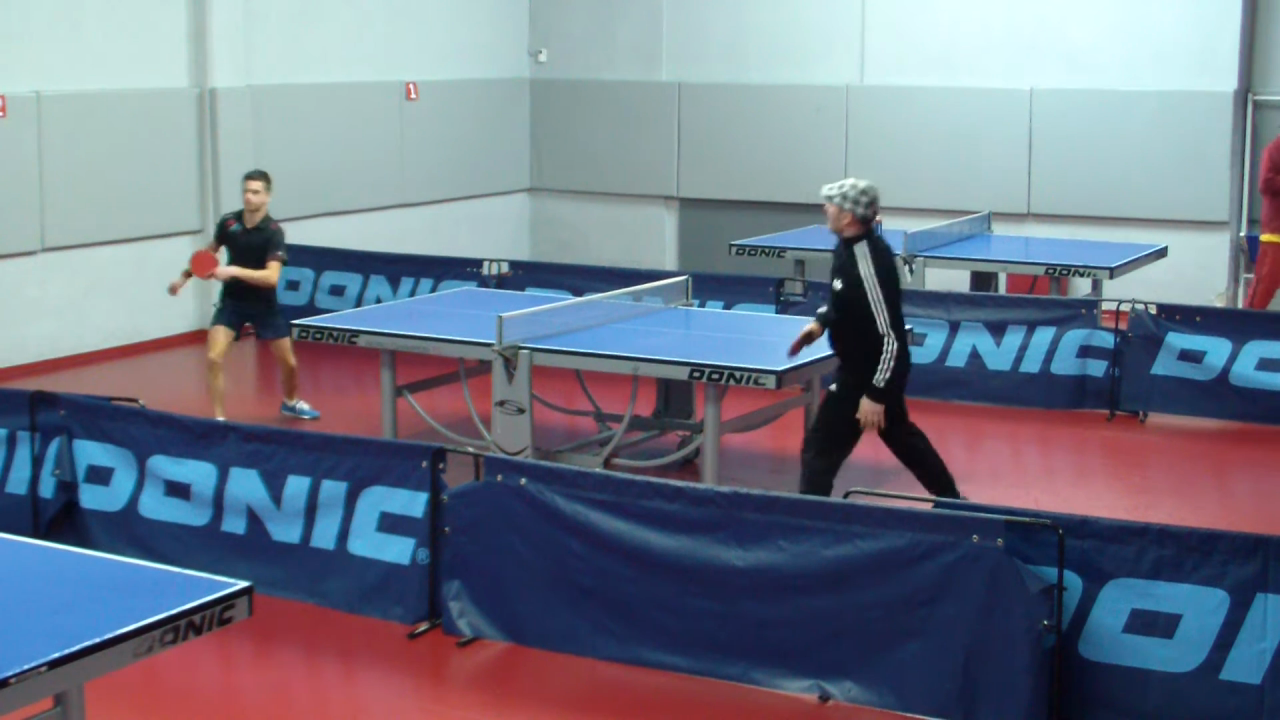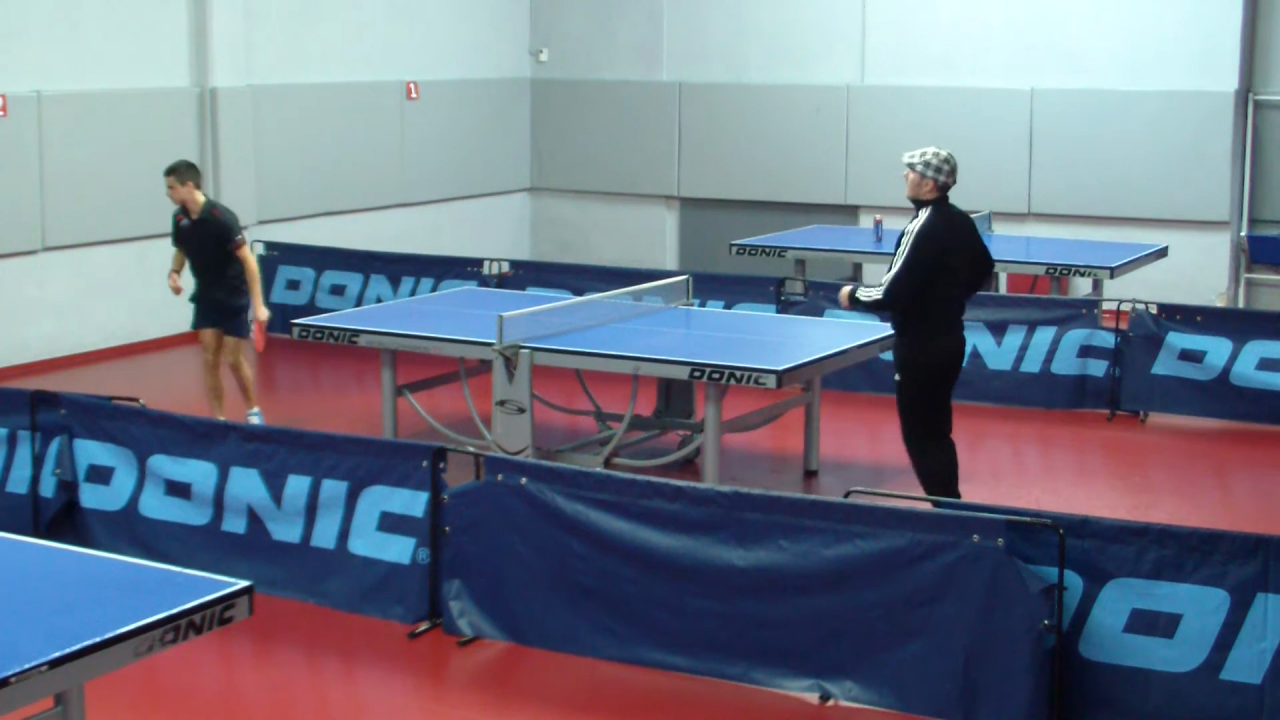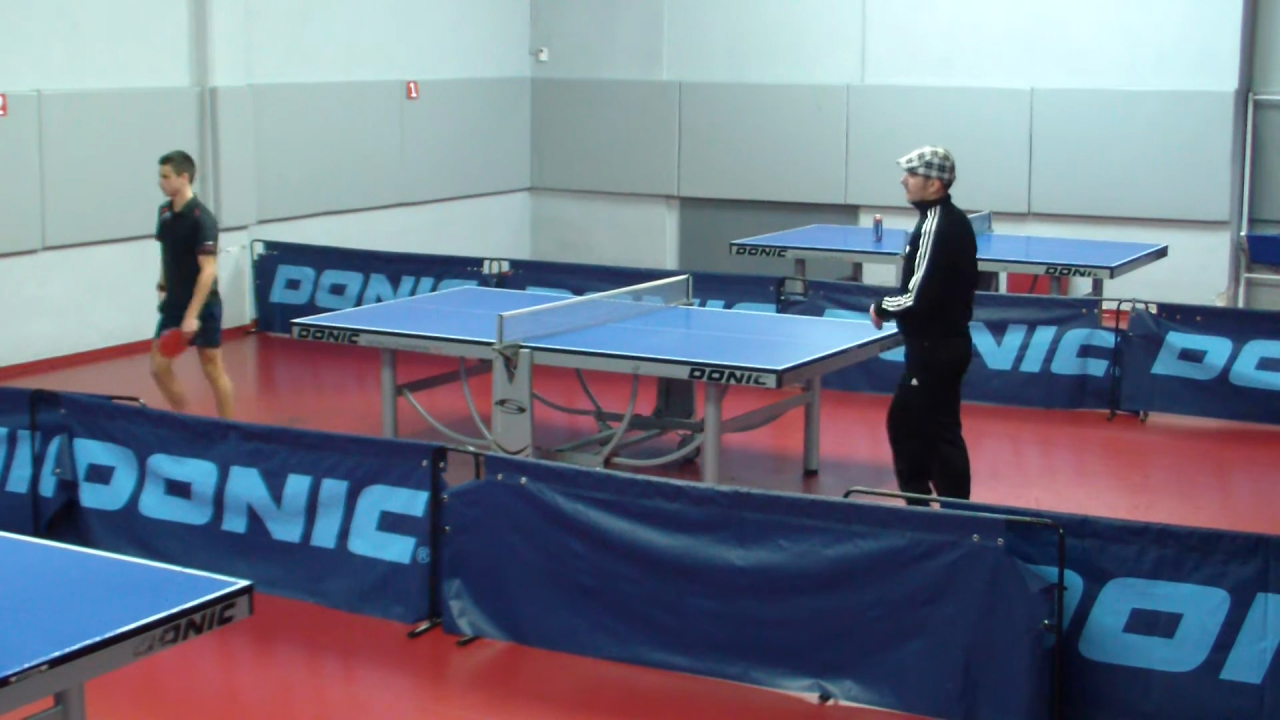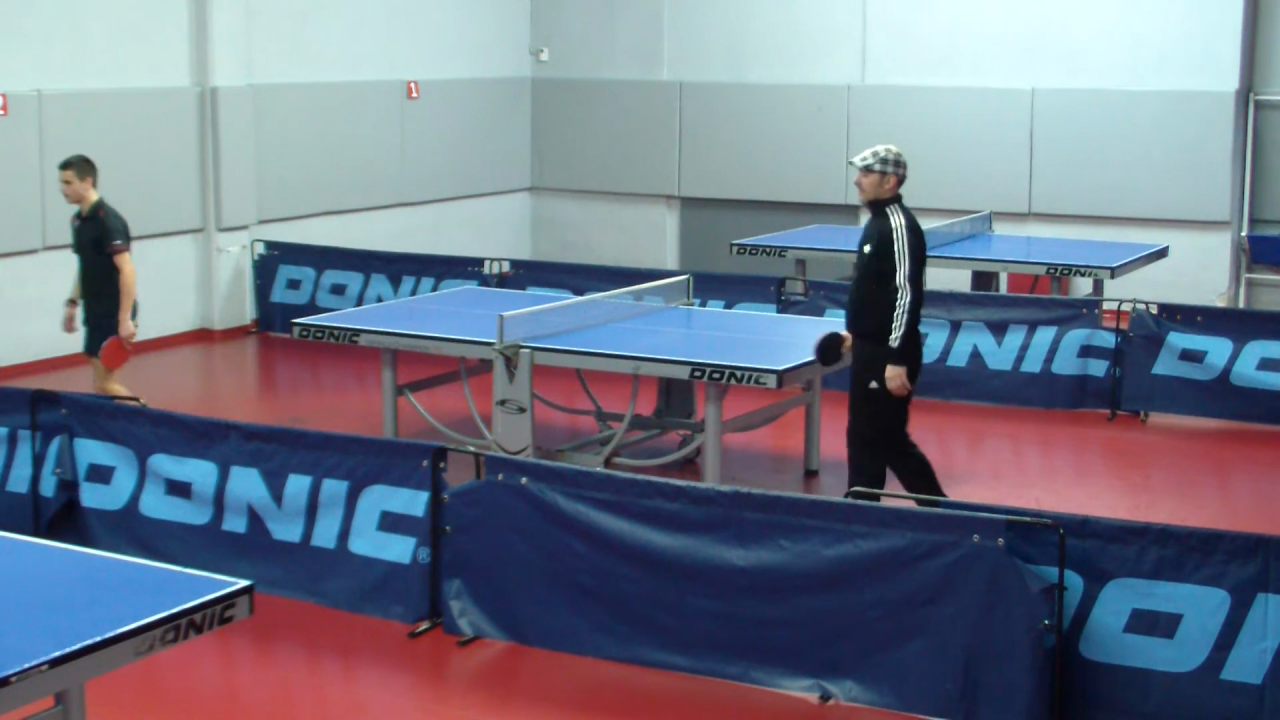
dt=0.5s
person 1, frame 1
left shoulder: (866, 264)
right shoulder: (849, 245)
left elbow: (889, 339)
left wrist: (874, 394)
right wrist: (821, 321)
left hip: (866, 371)
right hip: (875, 364)
left knee: (821, 450)
right knee: (901, 433)
right ankle: (951, 501)
person 1, frame 2
left shoulder: (922, 228)
right shoulder: (961, 222)
left elbow: (890, 294)
right elbow: (983, 271)
left wrist: (853, 295)
left hip: (921, 348)
right hip: (950, 340)
left knee: (921, 438)
right knee: (937, 432)
person 1, frame 3
left shoulder: (935, 228)
right shoulder: (954, 220)
left elbow: (918, 299)
left wrist: (881, 308)
left hip: (934, 350)
right hip: (943, 344)
left knee: (939, 438)
right knee: (903, 424)
right ankle: (917, 508)
person 1, frame 4
left shoulder: (899, 226)
right shoulder: (879, 221)
left elbow: (906, 295)
left wrist: (896, 359)
right wrist: (854, 333)
left hip: (888, 355)
right hip: (871, 350)
left knee: (880, 441)
right knee: (869, 438)
person 2, frame 1
left shoulder: (274, 232)
right shoulder: (229, 222)
left elbow: (272, 278)
right elbow: (212, 248)
left wrist: (234, 271)
right wrist: (185, 275)
left hip: (263, 305)
right hip: (231, 301)
left knee: (289, 362)
right knee: (214, 358)
left ankle: (291, 402)
right ankle: (218, 419)
person 2, frame 2
left shoulder: (222, 218)
right shoulder: (179, 217)
left elbow: (248, 261)
left wrist: (258, 305)
right wrist: (174, 273)
left hip: (234, 295)
right hip: (206, 297)
left knee: (234, 361)
right knee: (210, 361)
left ankle: (253, 411)
right ankle: (218, 421)
person 2, frame 3
left shoulder: (202, 219)
right shoulder: (164, 211)
left elbow: (209, 271)
left wrist: (192, 315)
right wrist: (163, 286)
left hip: (202, 306)
right hip: (174, 304)
left knee: (212, 369)
right knee: (159, 368)
person 2, frame 4
left shoulder: (109, 221)
right shoulder: (78, 220)
left elbow: (127, 271)
left wrist: (125, 319)
right wrist: (73, 303)
left hip: (112, 315)
right hip: (95, 314)
left knee: (103, 384)
right knee: (104, 381)
